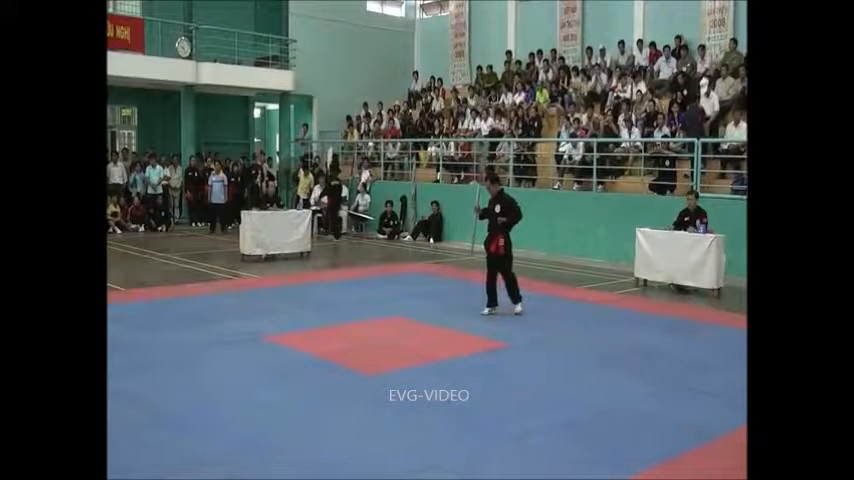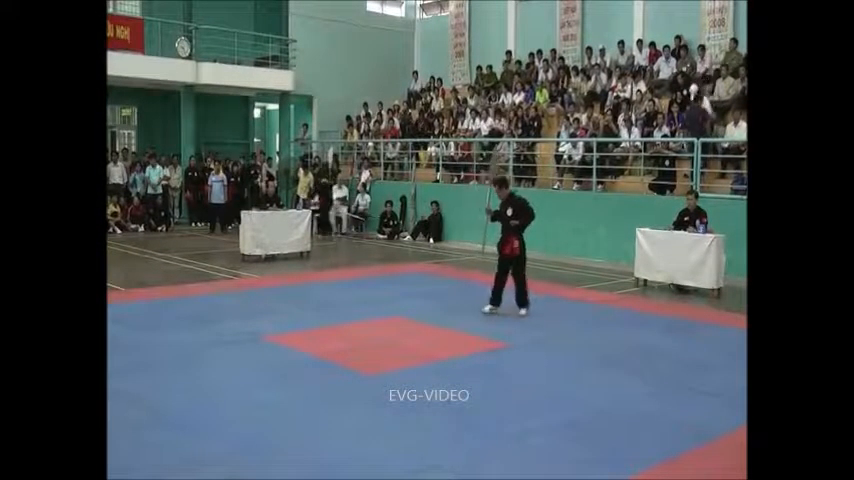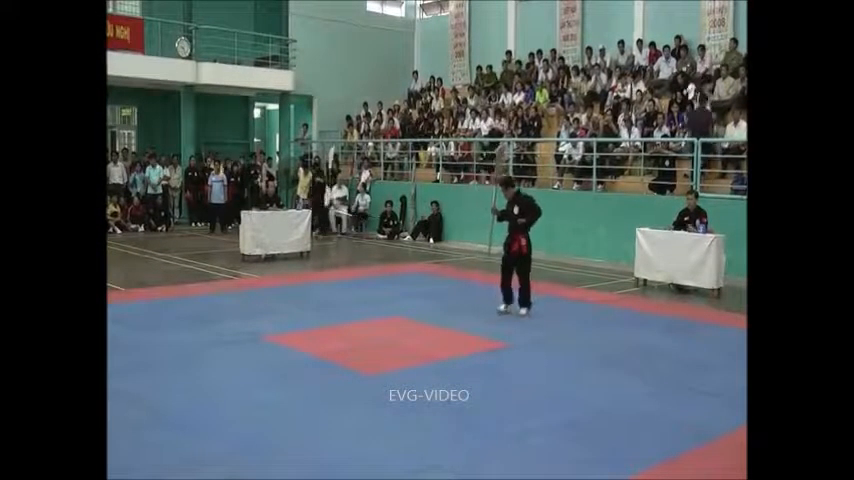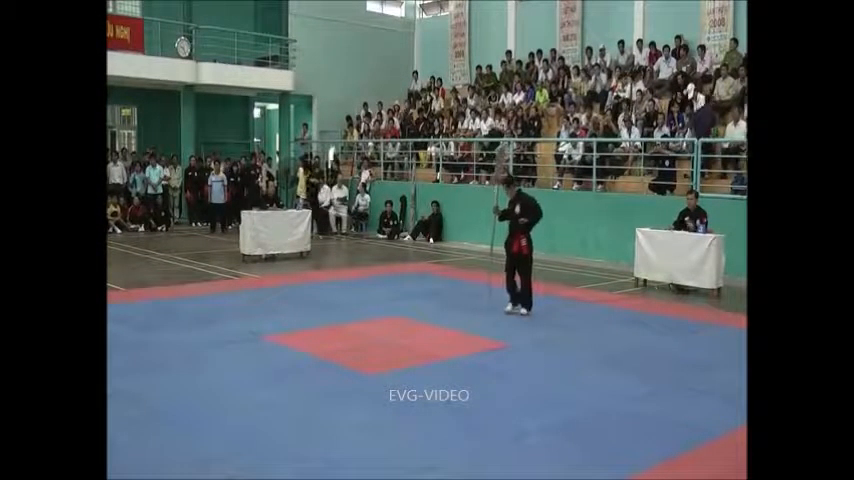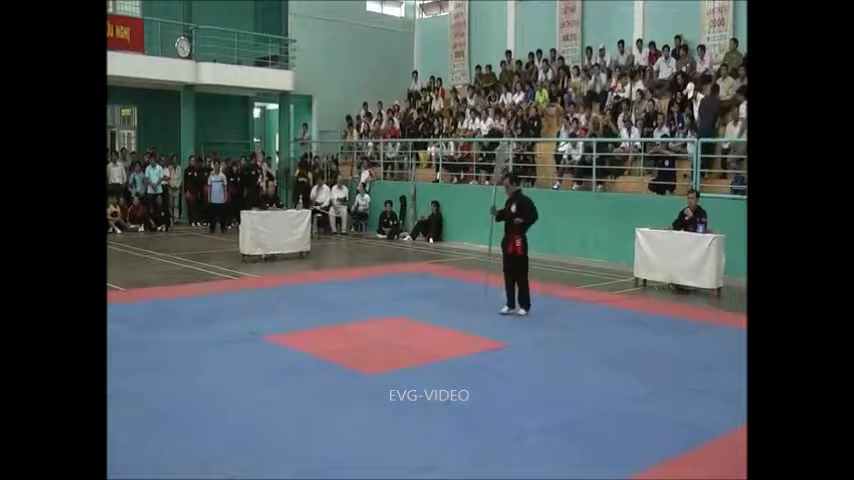
dt=0.2s
person 1, frame 1
left shoulder: (508, 200)
right shoulder: (492, 201)
left elbow: (518, 215)
left wrist: (507, 221)
right wrist: (481, 212)
left hip: (502, 239)
right hip: (492, 239)
left knee: (506, 272)
right knee: (490, 274)
left ankle: (517, 302)
right ankle: (491, 305)
person 1, frame 2
left shoulder: (519, 202)
right shoulder: (504, 203)
left elbow: (530, 215)
left wrist: (519, 223)
right wrist: (492, 214)
left hip: (516, 242)
right hip: (504, 241)
left knee: (518, 275)
right knee: (500, 273)
left ankle: (523, 306)
right ankle: (494, 304)
person 1, frame 3
left shoulder: (526, 200)
right shoulder: (510, 202)
left elbow: (537, 212)
left wrist: (526, 221)
right wrist: (498, 213)
left hip: (522, 240)
right hip: (511, 239)
left knee: (523, 274)
right knee: (505, 271)
left ankle: (524, 305)
right ankle: (507, 302)
person 1, frame 4
left shoulder: (527, 200)
right shoulder: (512, 201)
left elbow: (538, 213)
left wrist: (527, 221)
right wrist: (500, 213)
left hip: (523, 240)
right hip: (512, 239)
left knee: (525, 274)
right knee: (510, 272)
left ankle: (526, 306)
right ankle: (514, 302)
person 1, frame 5
left shoulder: (524, 200)
right shoulder: (509, 201)
left elbow: (534, 215)
left wrist: (523, 222)
right wrist: (497, 213)
left hip: (518, 240)
right hip: (508, 239)
left knee: (521, 274)
right knee: (508, 273)
left ankle: (524, 307)
right ankle: (511, 305)
